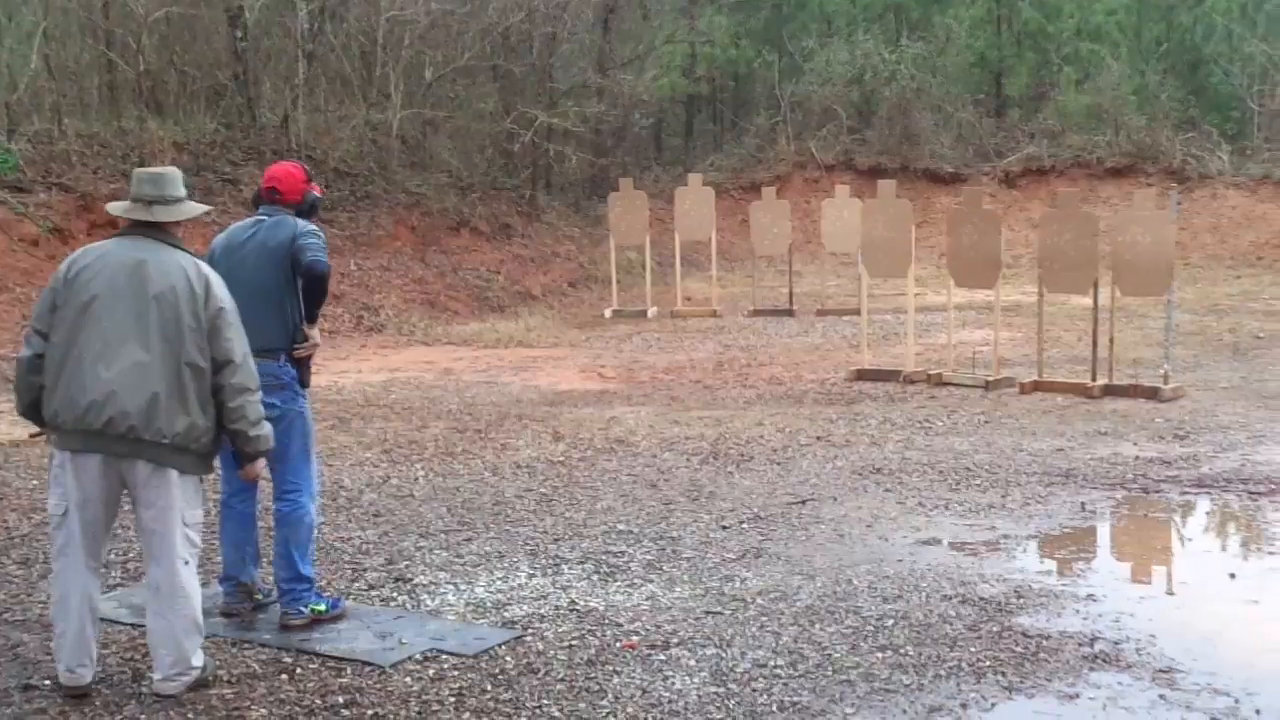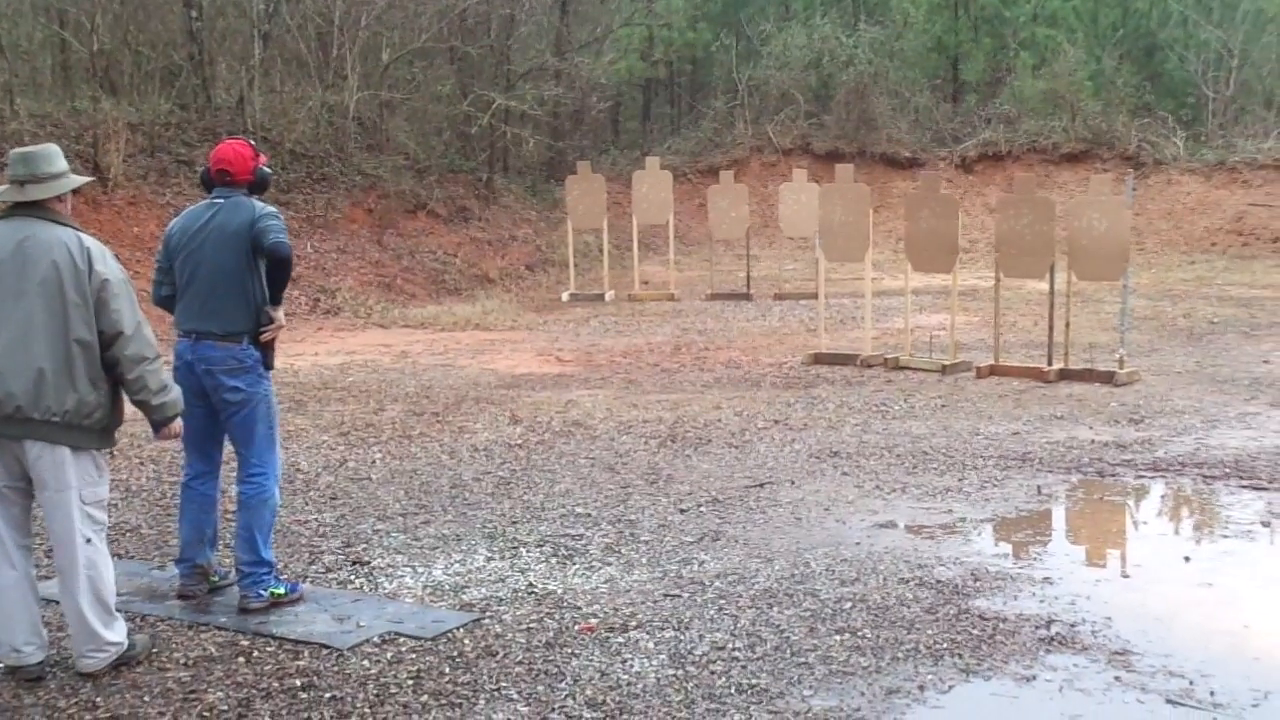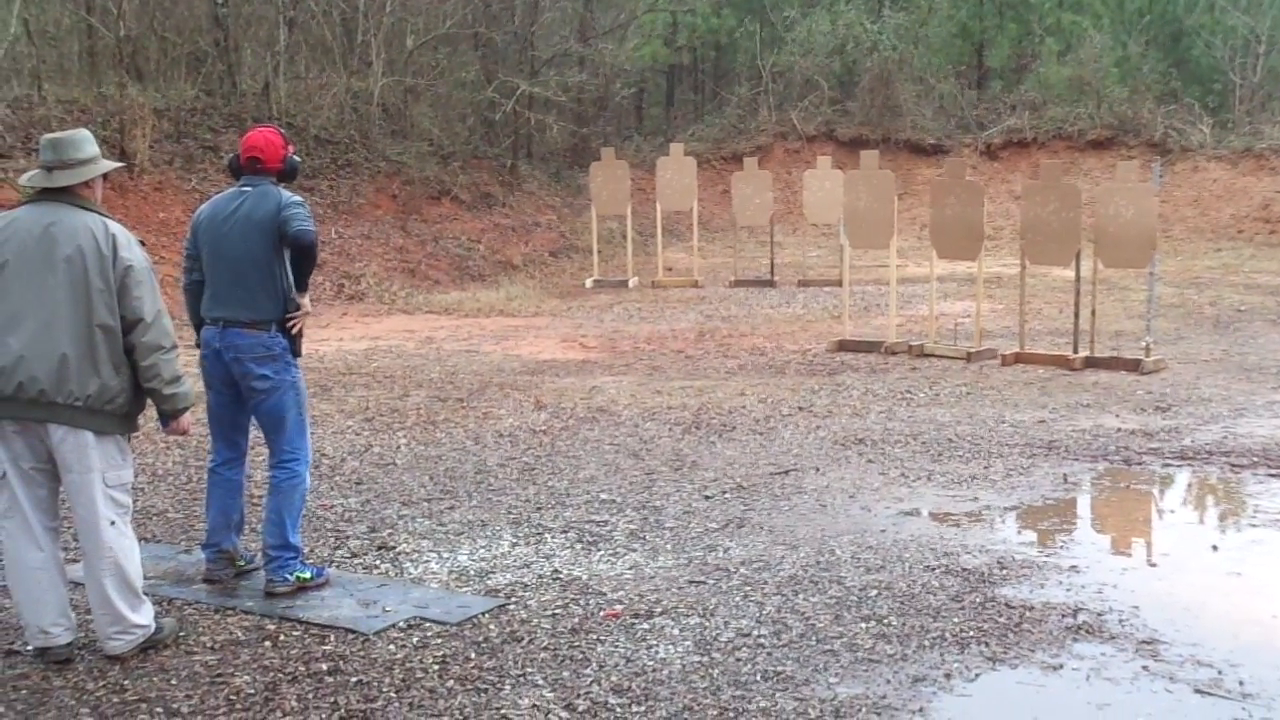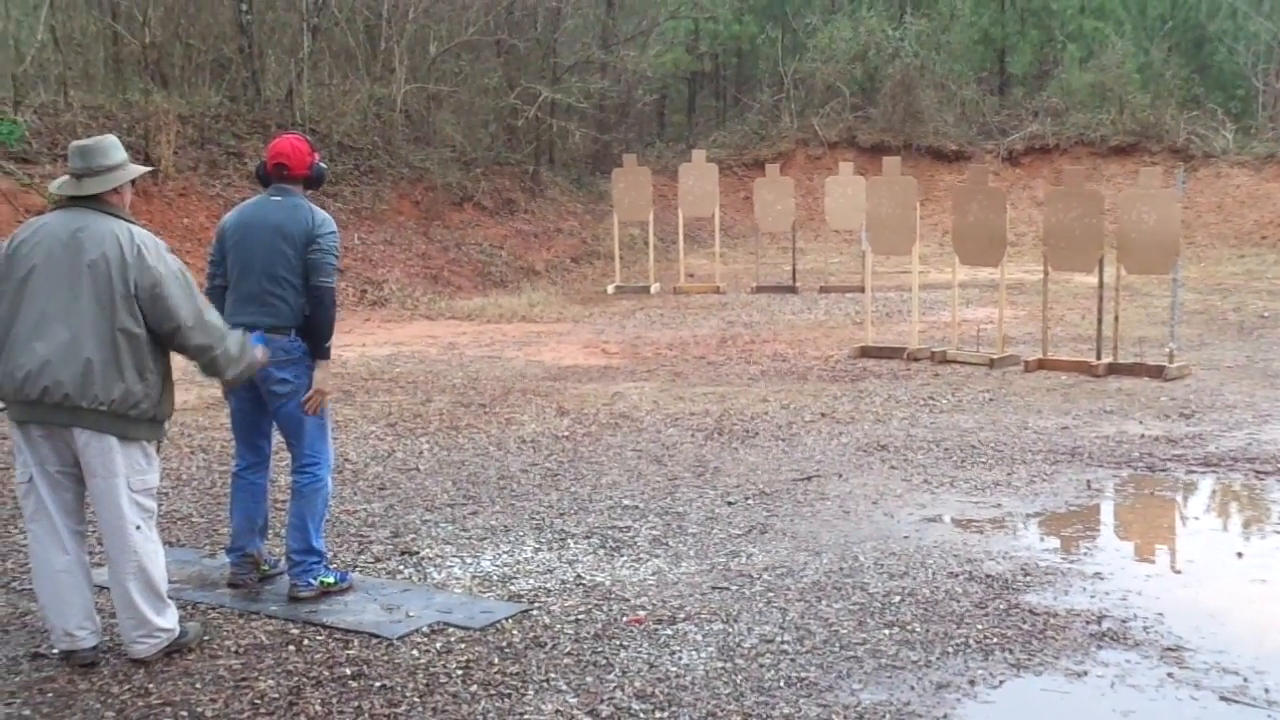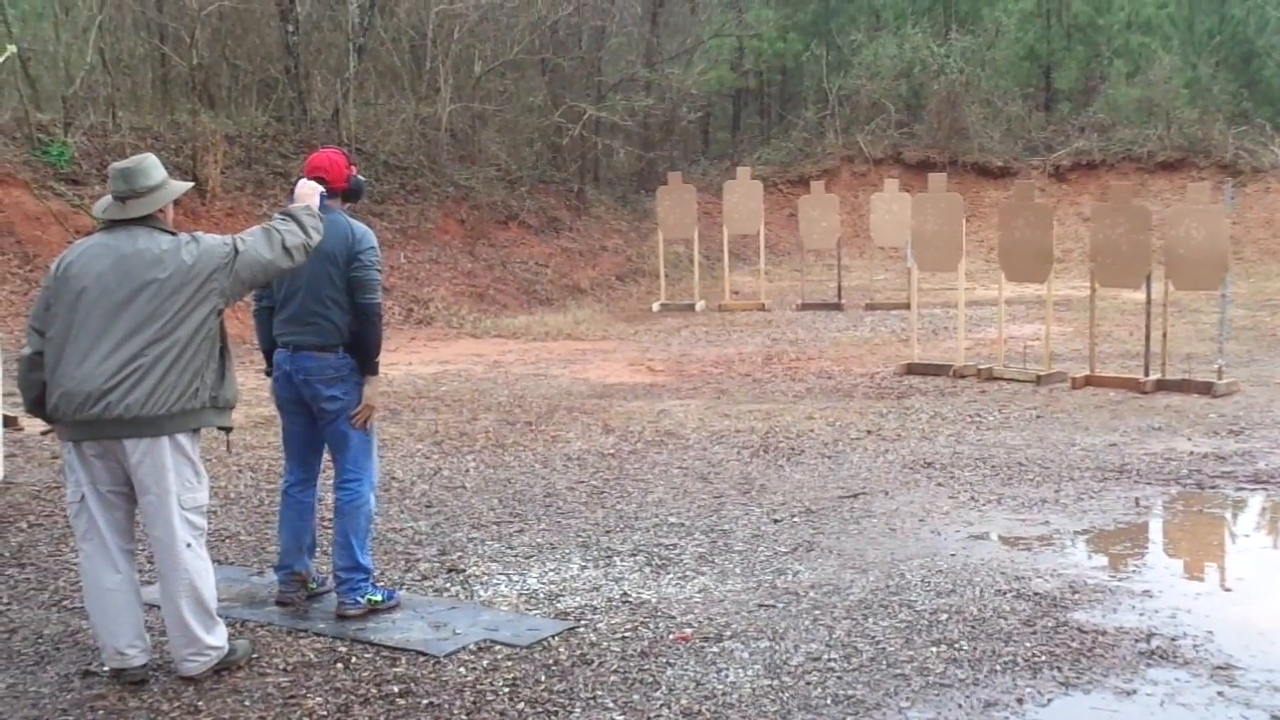
dt=1s
person 1, frame 1
left shoulder: (79, 264)
right shoulder: (200, 278)
left elbow: (36, 352)
right elbow: (234, 372)
left wrist: (38, 413)
right wrist: (251, 443)
left hip: (82, 432)
right hip: (164, 437)
left knee: (75, 554)
right knee: (171, 558)
left ankle: (73, 670)
right ankle: (176, 670)
person 1, frame 2
right shoulder: (86, 253)
right elbow: (130, 343)
right wrist: (162, 408)
right hip: (61, 417)
right knee: (79, 537)
right ankle: (99, 646)
person 1, frame 3
right shoulder: (110, 239)
right elbow: (148, 332)
right wrist: (173, 401)
right hip: (84, 400)
right knee: (103, 519)
left ankle: (48, 634)
right ankle: (126, 630)
person 1, frame 4
right shoulder: (137, 246)
right elbow: (191, 325)
right wrist: (245, 359)
right hip: (109, 405)
left knee: (52, 524)
right knee: (128, 524)
left ankle: (74, 638)
right ankle: (151, 634)
person 1, frame 5
left shoulder: (73, 259)
right shoulder: (192, 258)
left elbow: (37, 344)
right elbow: (276, 247)
left wrist: (48, 409)
right wrist: (304, 208)
left hip: (84, 423)
right hip: (155, 423)
left knee: (102, 542)
right knee: (178, 539)
left ankle: (124, 656)
right ankle: (200, 652)
person 2, frame 1
left shoulder: (224, 239)
right shoulder: (300, 232)
right elbow: (316, 269)
right wrist: (309, 323)
right hip: (274, 373)
left knee: (236, 486)
right knee: (295, 489)
left ankle: (238, 589)
right ankle: (298, 599)
person 2, frame 2
left shoulder: (180, 223)
right shoulder: (258, 213)
left elbow: (162, 294)
right elbow: (280, 251)
right wrist: (273, 305)
left hip: (188, 354)
right hip: (237, 357)
left knee: (199, 468)
right knee: (258, 471)
left ankle: (194, 571)
right ankle: (257, 583)
person 2, frame 3
left shoulder: (207, 212)
right shoulder: (284, 202)
left elbow: (193, 283)
right elbow: (304, 239)
right wrist: (300, 291)
left hip: (217, 341)
right hip: (263, 344)
left knee: (226, 454)
right knee: (290, 457)
left ankle: (221, 555)
right ankle: (283, 568)
person 2, frame 4
left shoulder: (233, 219)
right shoulder: (315, 221)
left elbow: (215, 290)
right elbow: (321, 296)
right wrist: (321, 363)
right hip: (286, 349)
left knee: (249, 459)
right knee: (311, 462)
left ankle: (244, 560)
right ankle: (307, 572)
person 2, frame 5
right shoulder: (356, 235)
left elbow: (263, 308)
right elbow: (367, 312)
left wrist: (274, 366)
right wrist: (370, 375)
left hip: (289, 366)
right hip: (335, 367)
left knee: (298, 476)
right knee: (355, 479)
left ankle: (293, 578)
right ankle: (355, 589)
